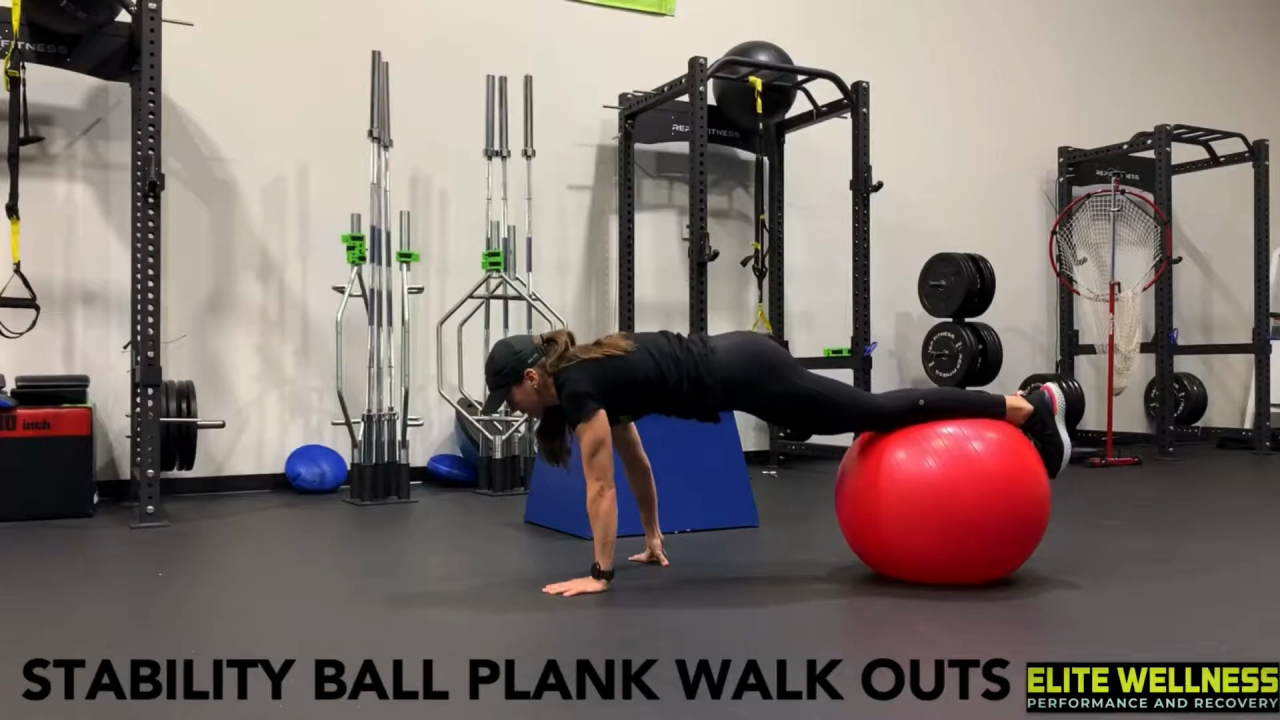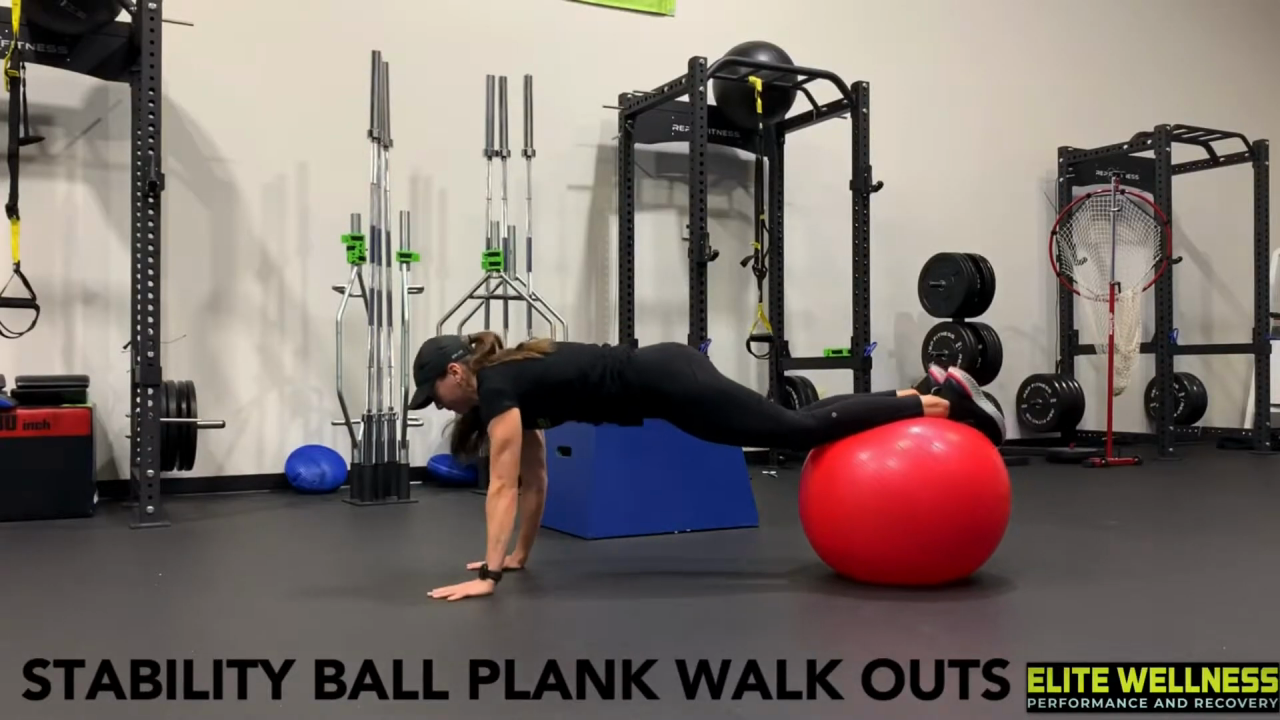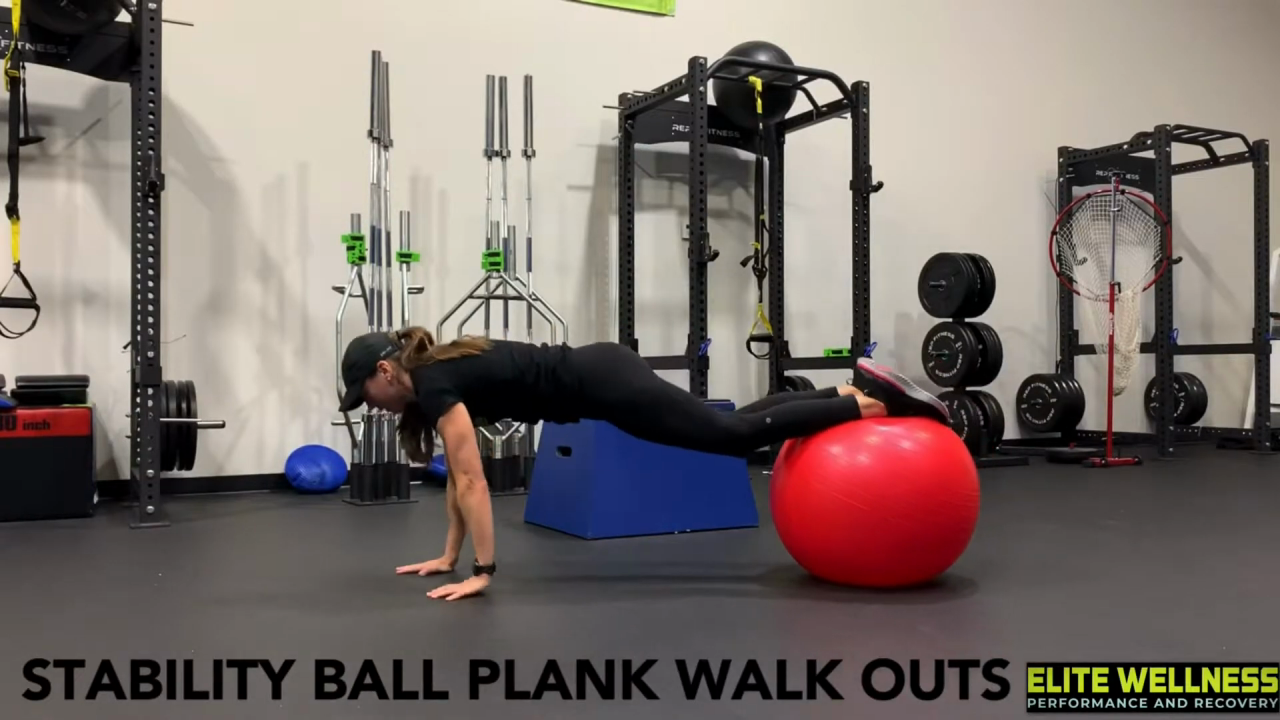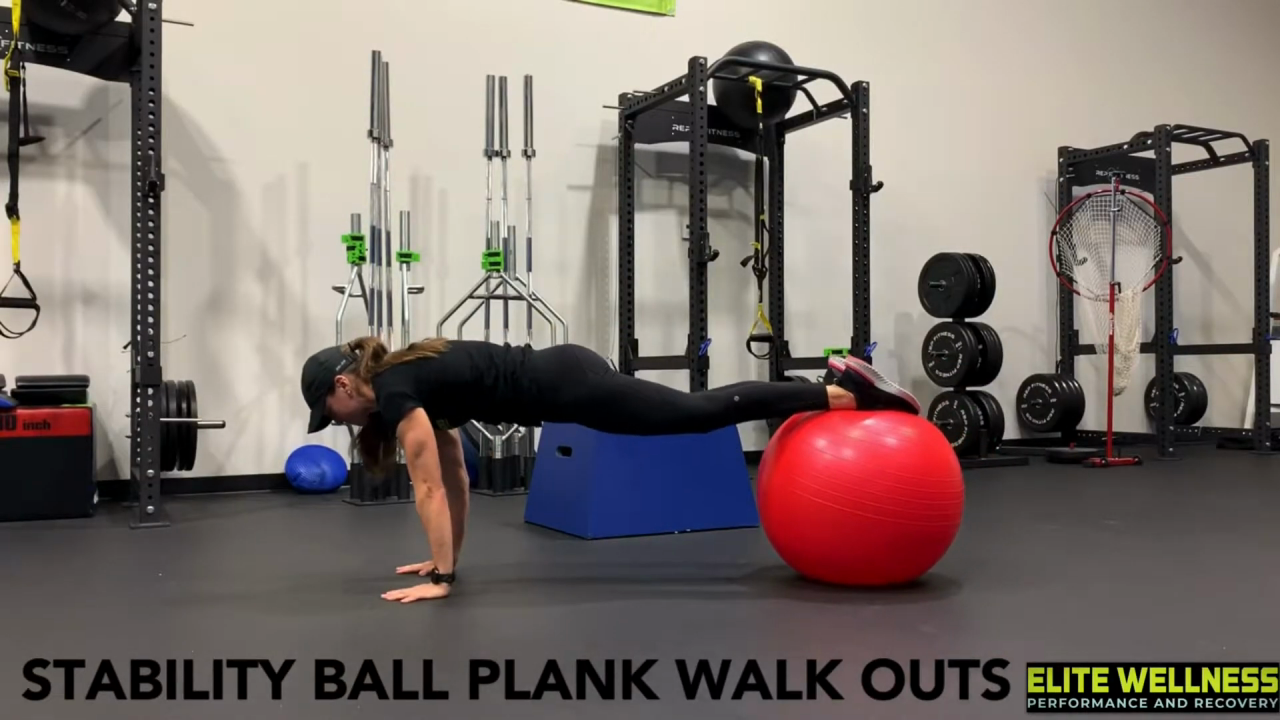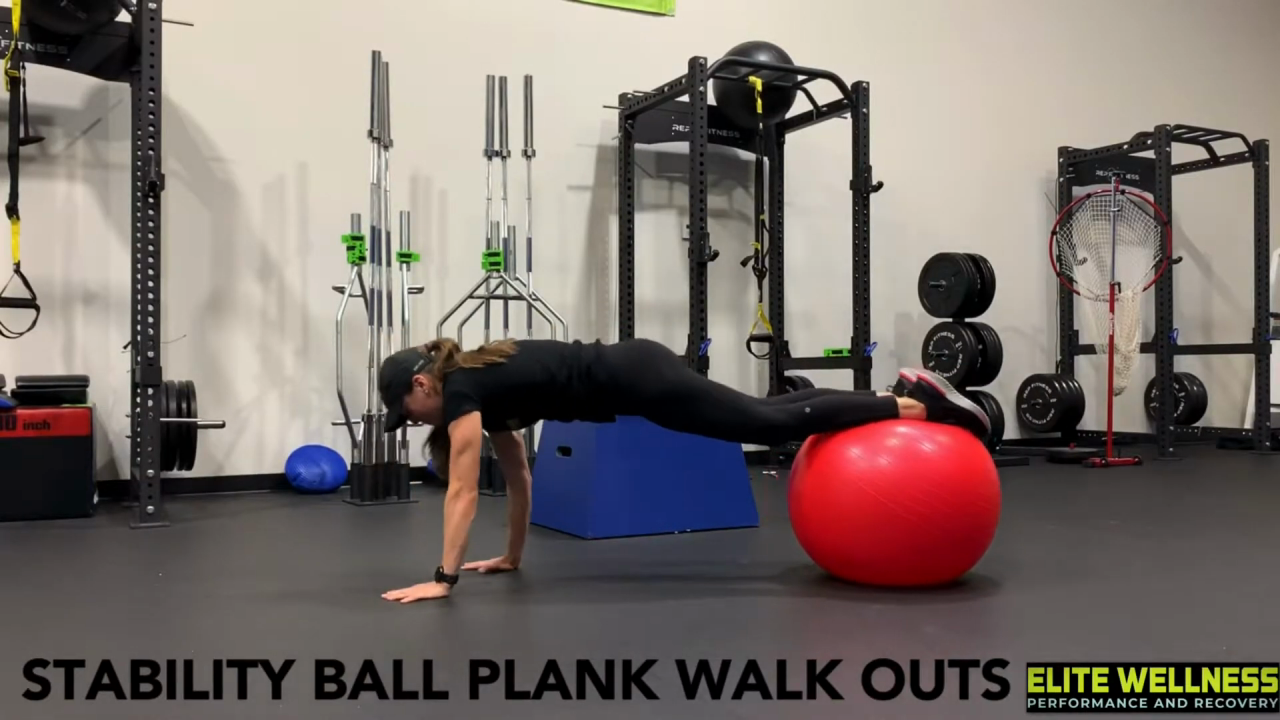
dt=1s
person 1, frame 1
left shoulder: (577, 388)
right shoulder: (585, 373)
left elbow: (601, 488)
right elbow: (637, 459)
left wrist: (600, 573)
right wrist: (653, 535)
left hip: (744, 376)
right hip: (737, 357)
left knee: (881, 412)
right knee: (877, 412)
left ankle: (1030, 406)
right ankle: (1018, 404)
person 1, frame 2
left shoulder: (495, 386)
right shoulder: (513, 381)
left elbow: (503, 487)
right elbow: (534, 477)
left wrist: (488, 574)
right wrist: (521, 554)
left hip: (667, 381)
right hip: (663, 381)
left knee: (801, 430)
right knee: (794, 425)
left ankle: (947, 401)
right ankle: (921, 391)
person 1, frame 3
left shoulder: (434, 384)
right shoulder: (444, 375)
left elbow: (473, 482)
right elbow: (462, 478)
left wrist: (483, 570)
right wrist: (450, 554)
left hip: (605, 382)
right hip: (600, 375)
left knee: (739, 435)
right knee: (736, 424)
left ankle: (880, 402)
right ankle: (855, 387)
person 1, frame 4
left shoulder: (394, 390)
right shoulder: (414, 381)
left elbow: (429, 489)
right elbow: (455, 477)
left wrist: (442, 577)
right wrist: (448, 556)
left hip: (567, 384)
right hip: (565, 376)
left knee: (706, 411)
right knee: (702, 410)
left ankle: (848, 393)
right ankle: (836, 384)
person 1, frame 5
left shoulder: (460, 392)
right shoulder: (483, 386)
left elbow: (462, 490)
right elbow: (517, 474)
left wrist: (440, 578)
right wrist: (512, 553)
left hip: (638, 378)
right hip: (635, 374)
left knee: (773, 423)
right knee: (769, 416)
left ankle: (920, 403)
right ankle: (897, 393)
